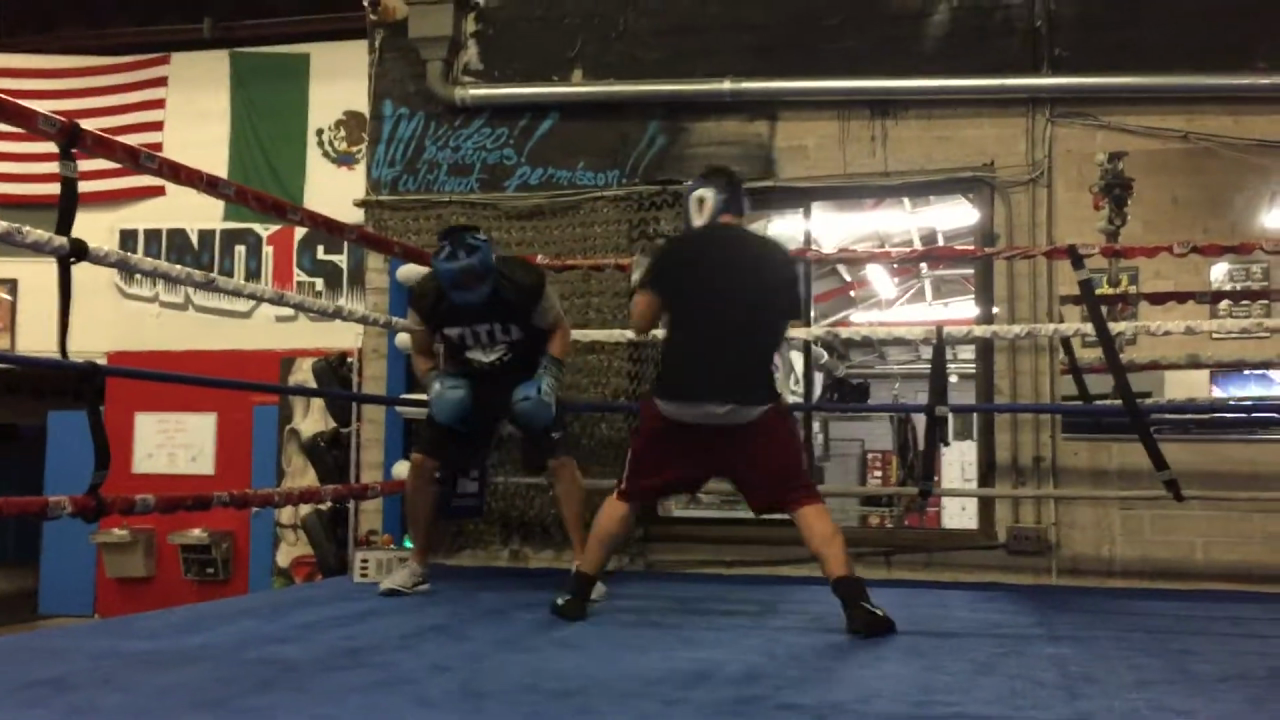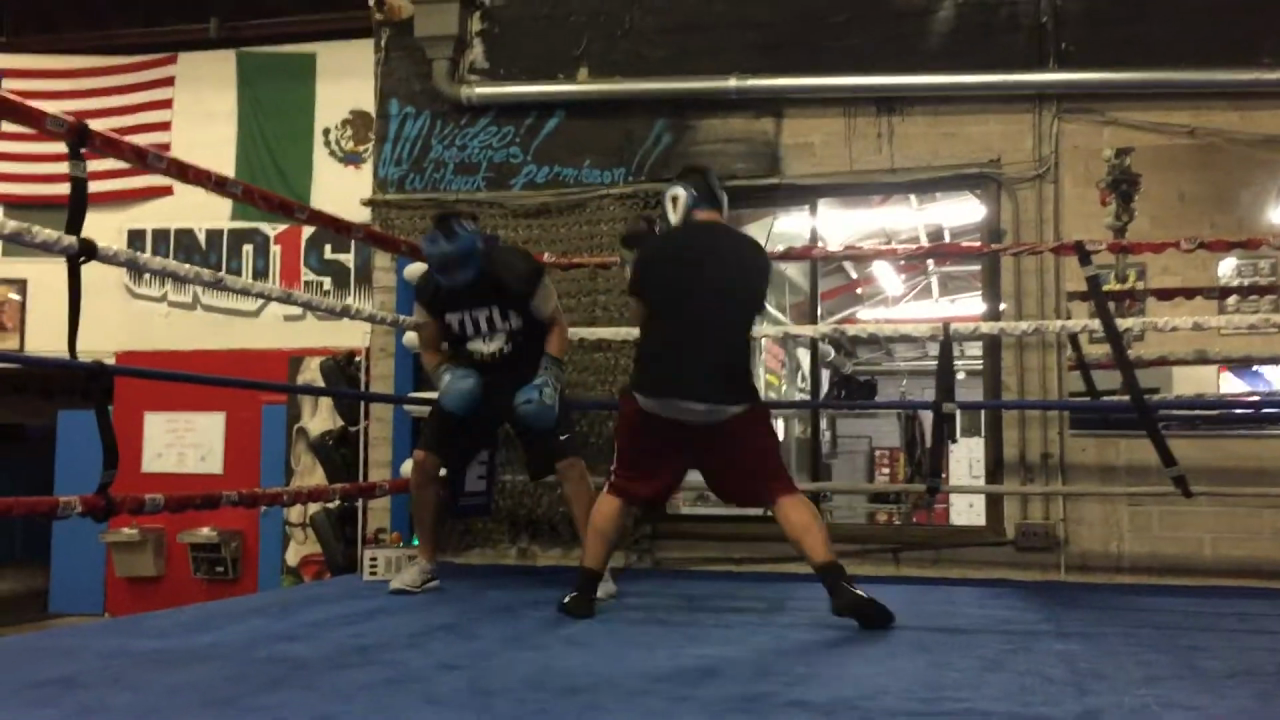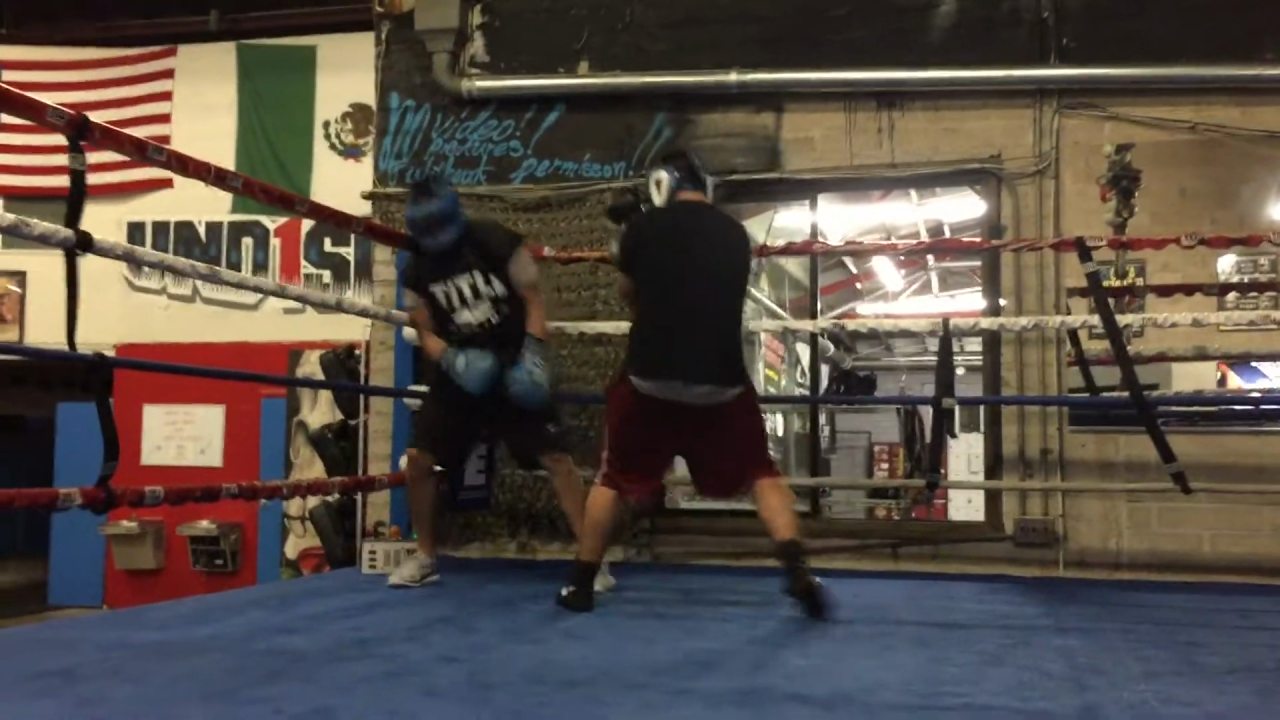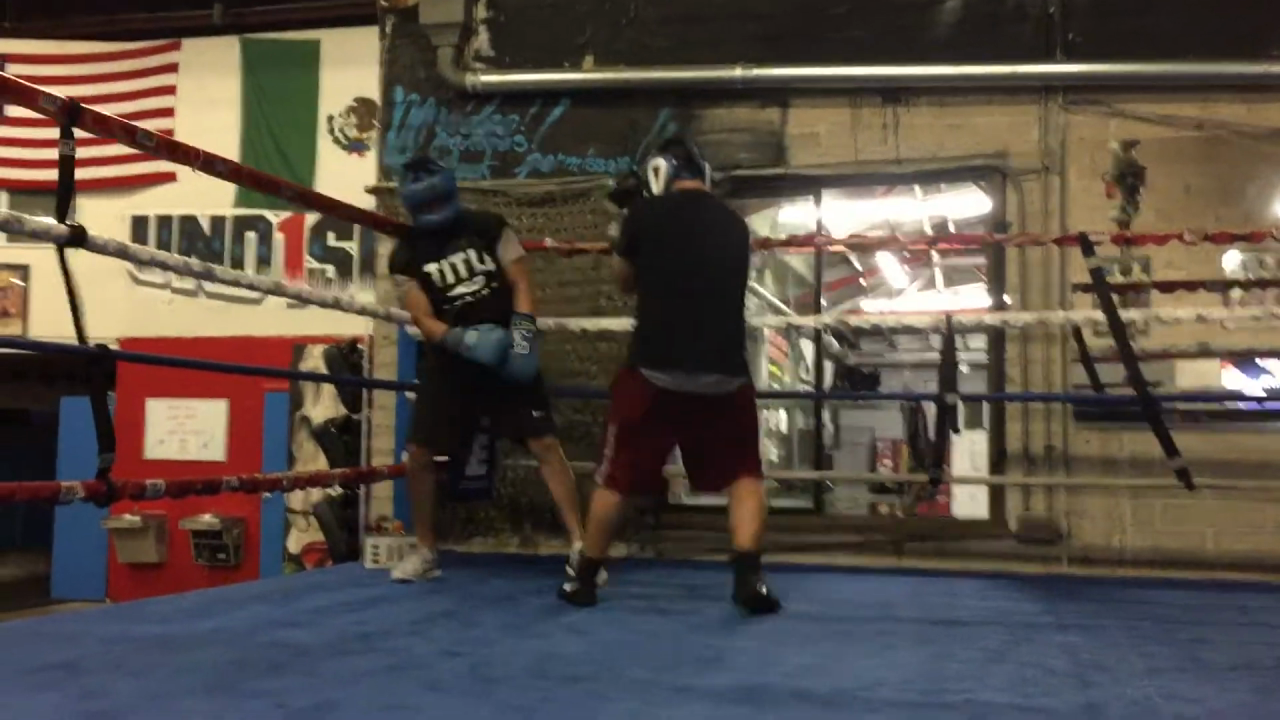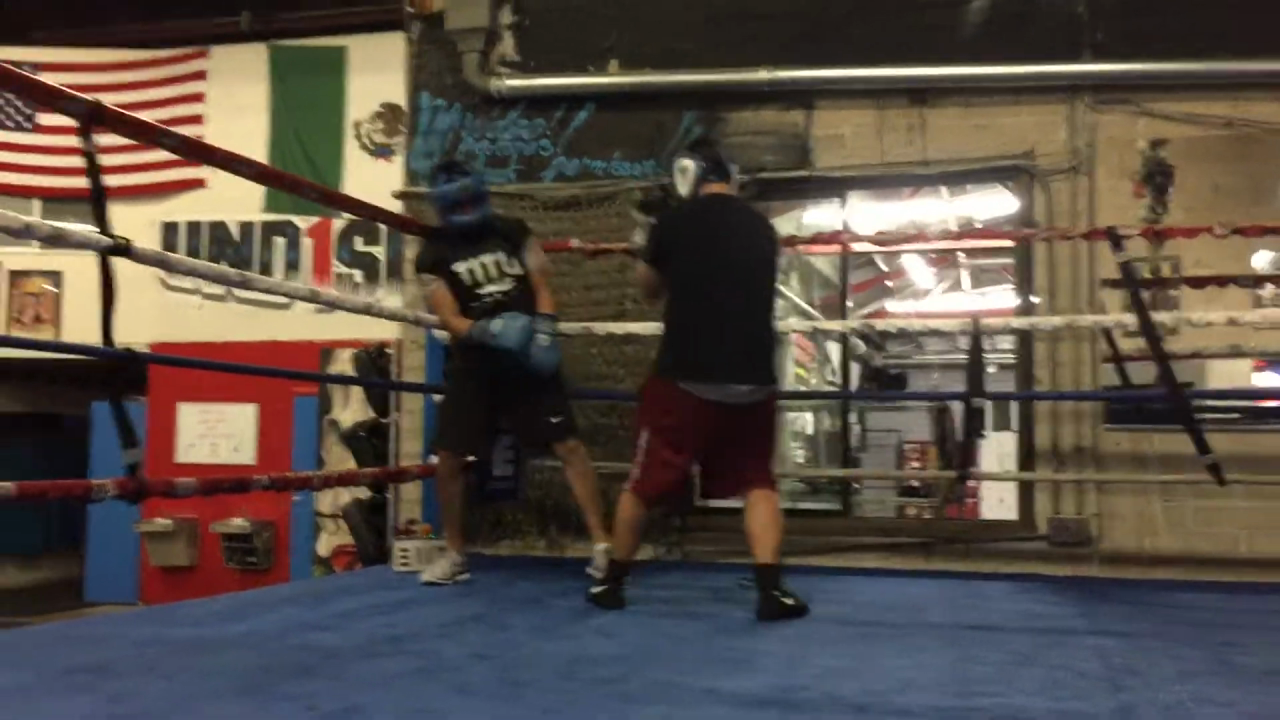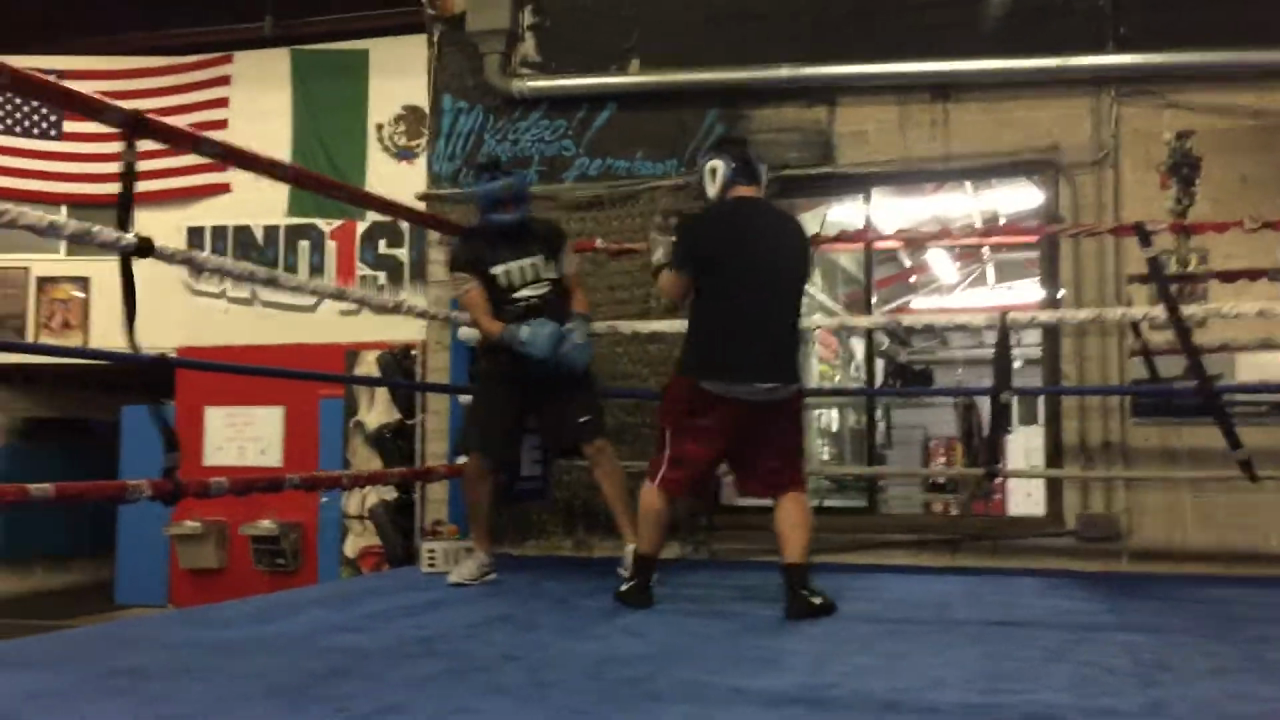
dt=0.1s
person 1, frame 1
left shoulder: (681, 248)
right shoulder: (779, 258)
left elbow: (640, 322)
right elbow: (784, 323)
left wrist: (643, 281)
left hip: (676, 401)
right hip: (751, 404)
left knee: (628, 495)
right knee: (802, 498)
left ankle: (577, 593)
right ankle: (857, 603)
person 1, frame 2
left shoulder: (658, 246)
right shoulder: (753, 255)
left hip: (655, 397)
right hip: (730, 403)
left knee: (621, 489)
right knee: (781, 492)
left ankle: (583, 592)
right ankle: (842, 590)
person 1, frame 3
left shoulder: (645, 227)
right shoulder: (736, 235)
left hip: (650, 379)
right hip: (721, 383)
left knee: (612, 481)
right knee: (761, 474)
left ankle: (581, 584)
right ankle: (796, 570)
person 1, frame 4
left shoulder: (647, 215)
right shoulder: (734, 223)
left elbow: (626, 281)
left hip: (656, 371)
right hip: (725, 373)
left knee: (617, 477)
right knee: (742, 474)
left ankle: (584, 579)
right ankle: (747, 575)
person 1, frame 5
left shoulder: (676, 221)
right shoulder: (761, 228)
left elbow: (650, 289)
left wrist: (649, 244)
left hip: (685, 379)
right hip: (752, 381)
left knee: (644, 483)
right knee: (757, 484)
left ankle: (612, 582)
right ankle: (770, 588)
person 1, frame 6
left shoulder: (705, 224)
right shoulder: (793, 231)
left elbow: (671, 293)
left wrist: (666, 257)
left hip: (708, 377)
right hip: (775, 381)
left knee: (664, 478)
right knee: (787, 484)
left ankle: (640, 579)
right ankle: (799, 587)
person 2, frame 1
left shoulder: (524, 281)
right shoulder: (427, 297)
left elbow: (559, 329)
right elbow: (421, 353)
left wrist: (548, 377)
right wrist: (436, 384)
left hip: (525, 379)
right hip: (468, 386)
left knee: (560, 461)
right knee: (422, 463)
right ankle: (417, 566)
person 2, frame 2
left shoulder: (520, 272)
right shoulder: (429, 290)
left elbow: (555, 326)
right elbow: (428, 347)
left wrist: (549, 378)
right wrist: (444, 377)
left hip: (525, 382)
right hip: (466, 386)
left knee: (567, 463)
right knee: (424, 462)
right ankle: (425, 564)
person 2, frame 3
left shoulder: (499, 242)
right shoulder: (417, 271)
left elbow: (534, 299)
right elbow: (427, 334)
left wrist: (533, 356)
right wrist: (453, 361)
left hip: (514, 365)
right hip: (465, 370)
left knee: (555, 457)
right knee: (419, 458)
right ankle: (425, 557)
person 2, frame 4
left shoulder: (488, 226)
right shoulder: (407, 256)
left elbow: (521, 281)
right elbow: (424, 322)
left wrist: (524, 332)
right wrist: (464, 339)
left hip: (507, 355)
right hip: (452, 360)
left knee: (544, 442)
right knee: (421, 454)
left ankle: (579, 545)
right ankle: (427, 551)
person 2, frame 5
left shoulder: (513, 232)
right shoulder: (433, 255)
left elbow: (542, 287)
right elbow: (450, 320)
left wrist: (544, 330)
right wrist: (488, 330)
left hip: (528, 356)
right hip: (474, 360)
left knee: (567, 445)
right knee: (449, 458)
left ankle: (601, 547)
right ankle: (454, 554)
person 2, frame 6
left shoulder: (550, 235)
right shoulder: (468, 255)
left elbow: (575, 288)
right elbow: (482, 319)
left wrist: (577, 330)
right wrist: (521, 336)
left hip: (559, 357)
right hip: (505, 360)
left knee: (597, 447)
right knee: (479, 460)
left ankle: (633, 548)
right ankle: (482, 554)
